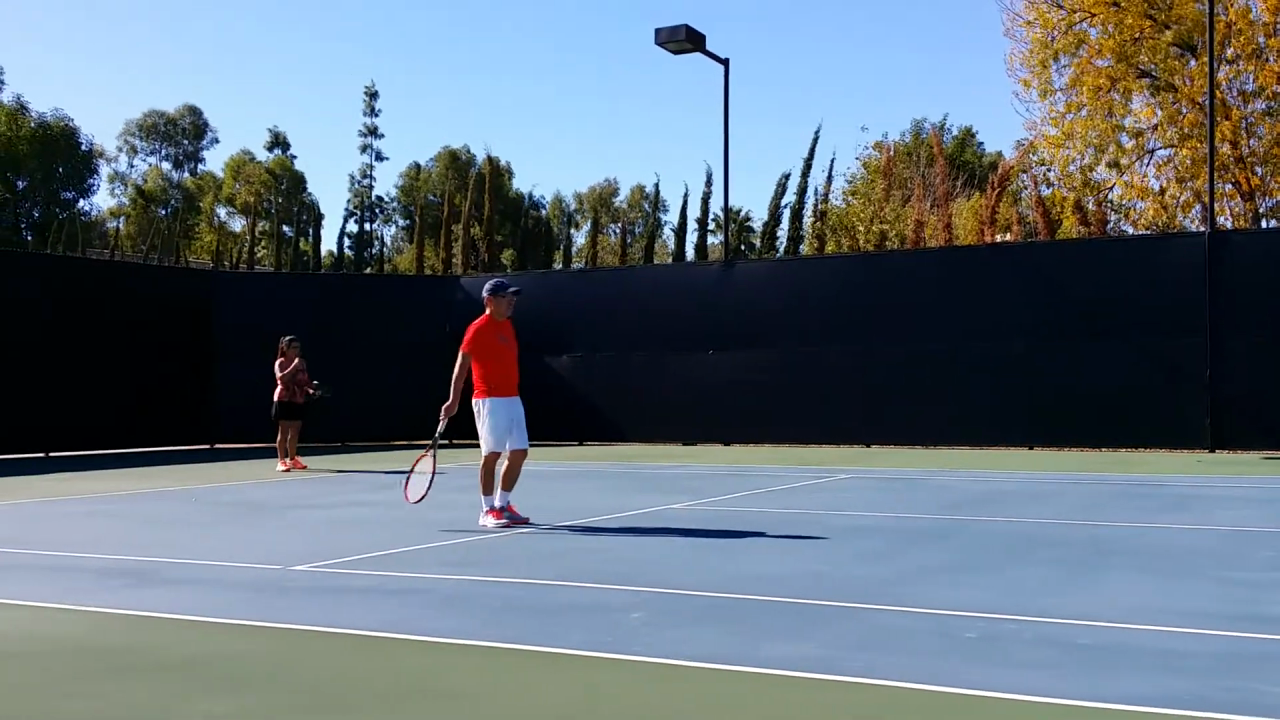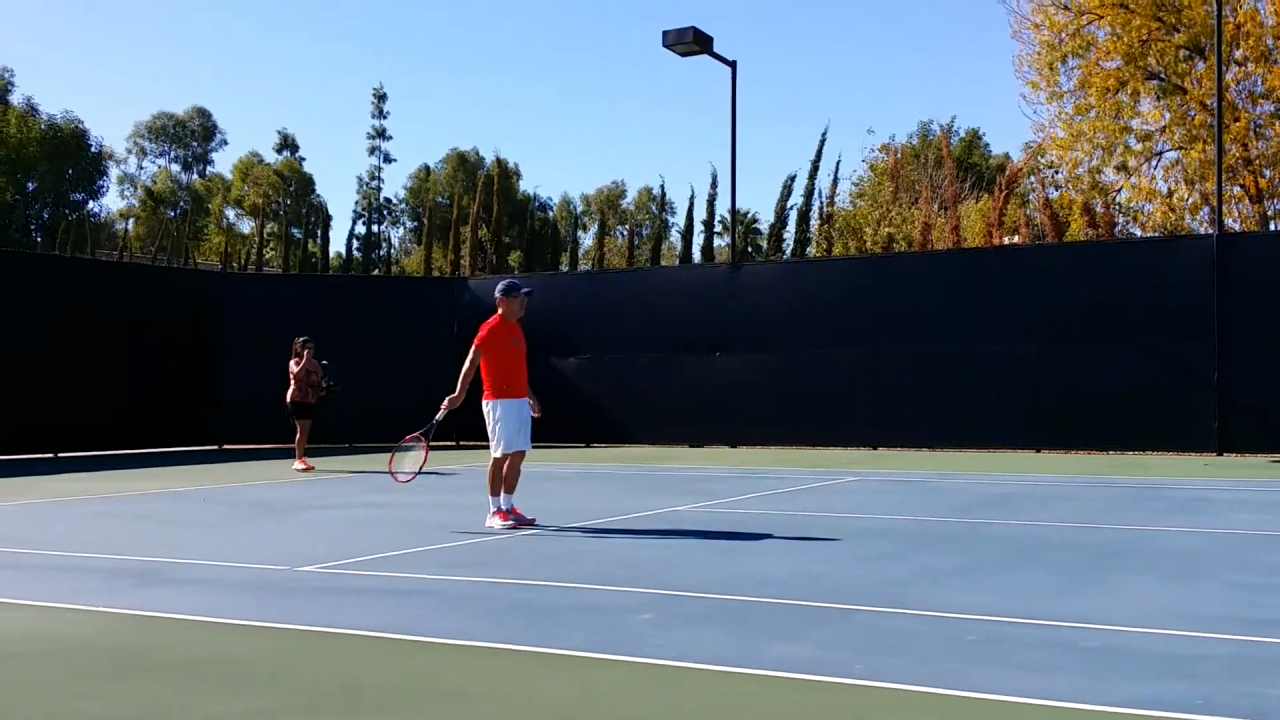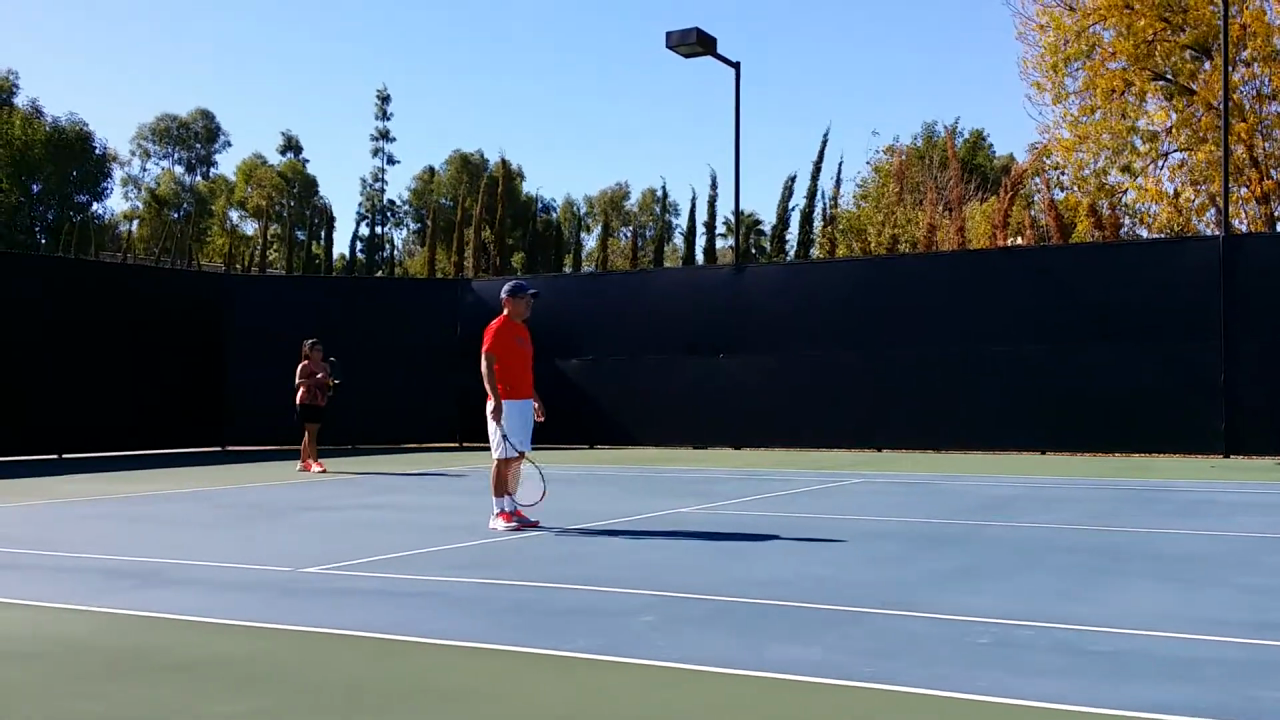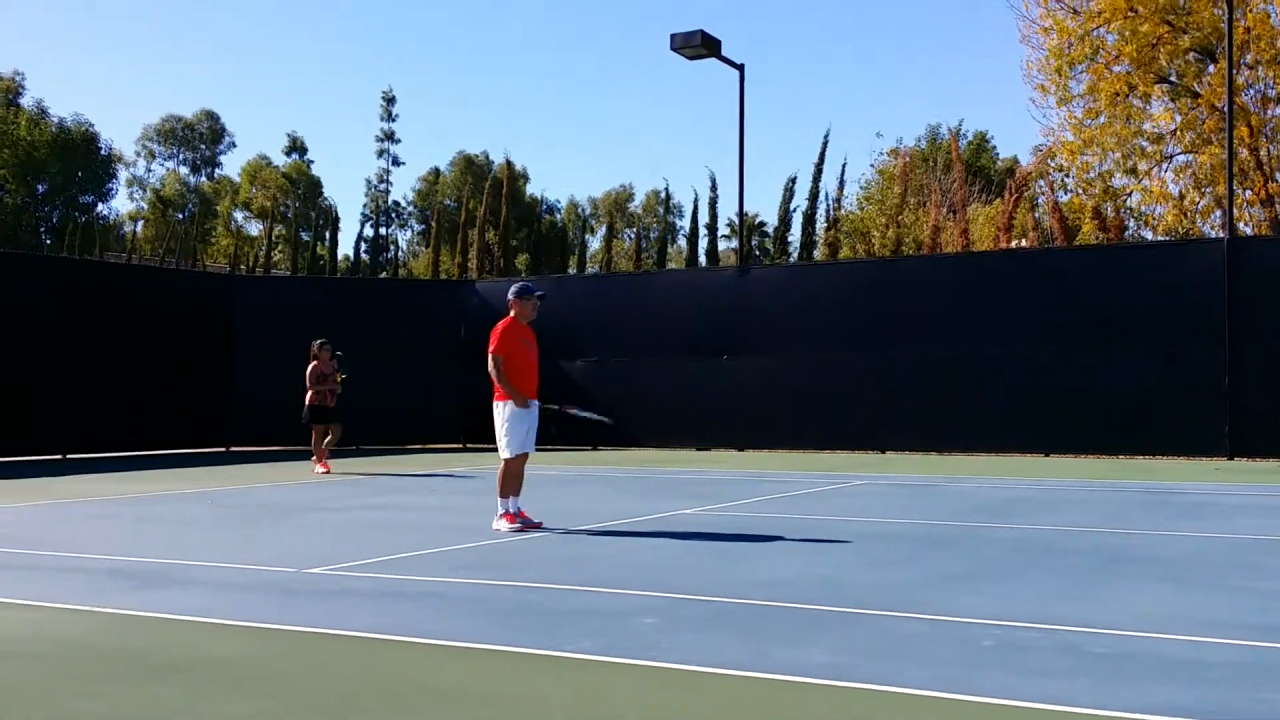
dt=0.3s
person 1, frame 1
left shoulder: (507, 326)
right shoulder: (479, 328)
right elbow: (462, 364)
right wrist: (453, 400)
left hip: (512, 399)
right hip: (490, 400)
left knee: (519, 453)
right knee: (492, 454)
left ankle: (502, 505)
right ankle: (488, 510)
person 1, frame 2
left shoulder: (515, 327)
right shoulder: (492, 327)
right elbow: (471, 360)
left wrist: (530, 396)
right wrist: (459, 393)
left hip: (519, 401)
right hip: (500, 401)
left knee: (518, 455)
right knee: (502, 455)
left ankle: (508, 508)
right ankle: (495, 512)
person 1, frame 3
left shoulder: (522, 329)
right shoulder: (497, 328)
right elbow: (487, 366)
left wrist: (535, 399)
right wrist: (496, 401)
left hip: (524, 402)
right hip: (506, 403)
left knee: (517, 457)
right knee: (504, 458)
left ankle: (510, 509)
right ankle: (498, 514)
person 1, frame 4
left shoulder: (528, 331)
right shoulder: (504, 329)
right elbow: (494, 367)
right wrist: (515, 397)
left hip: (529, 404)
right hip: (510, 404)
left knee: (521, 458)
right knee: (510, 458)
left ankle: (515, 511)
right ankle: (502, 515)
